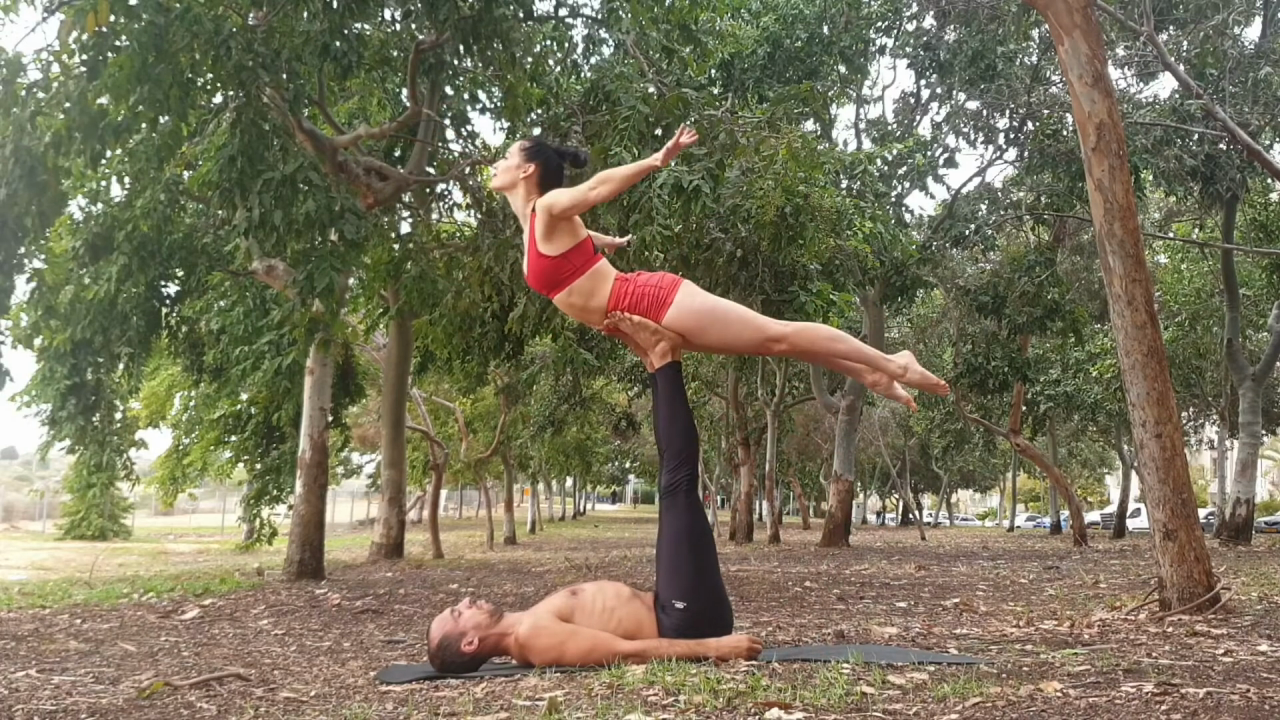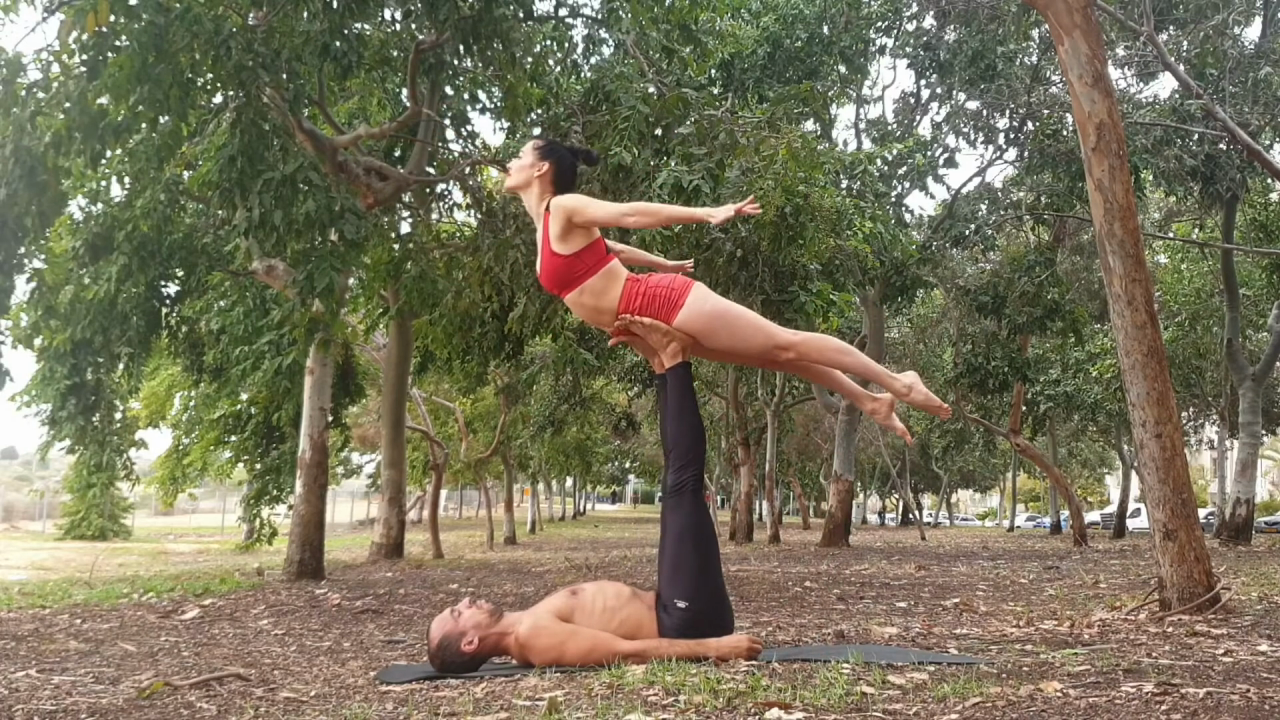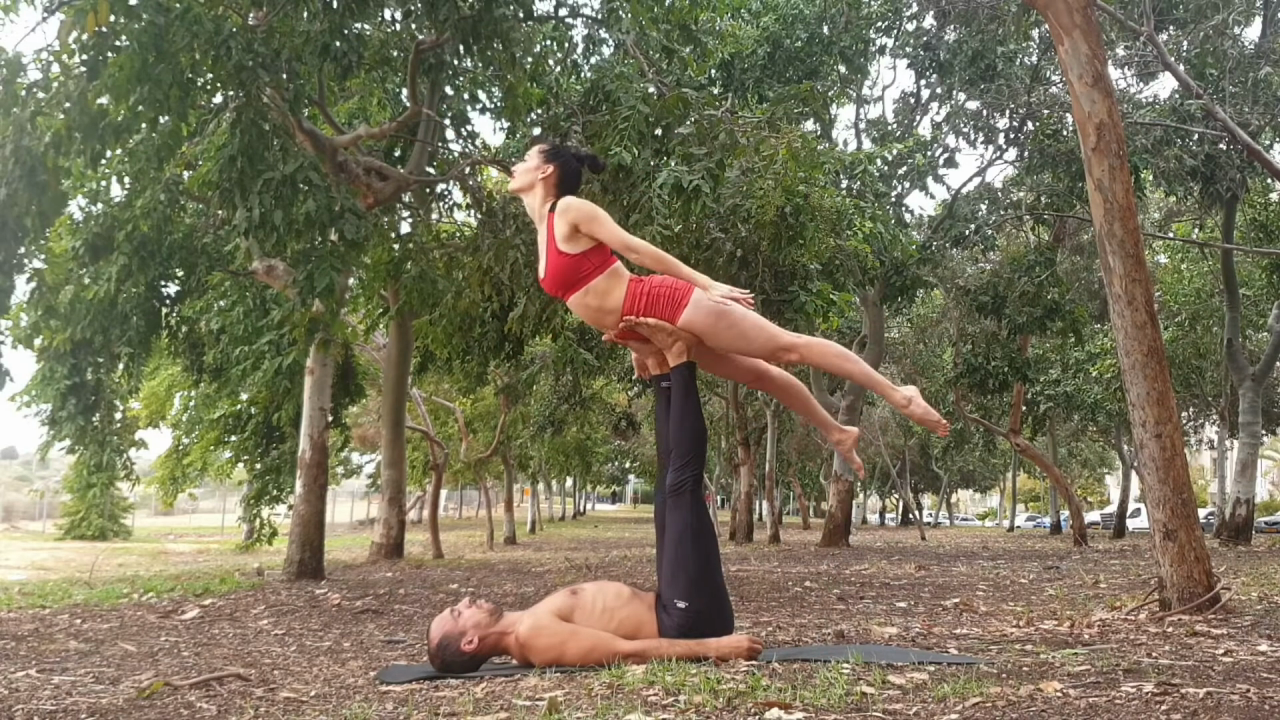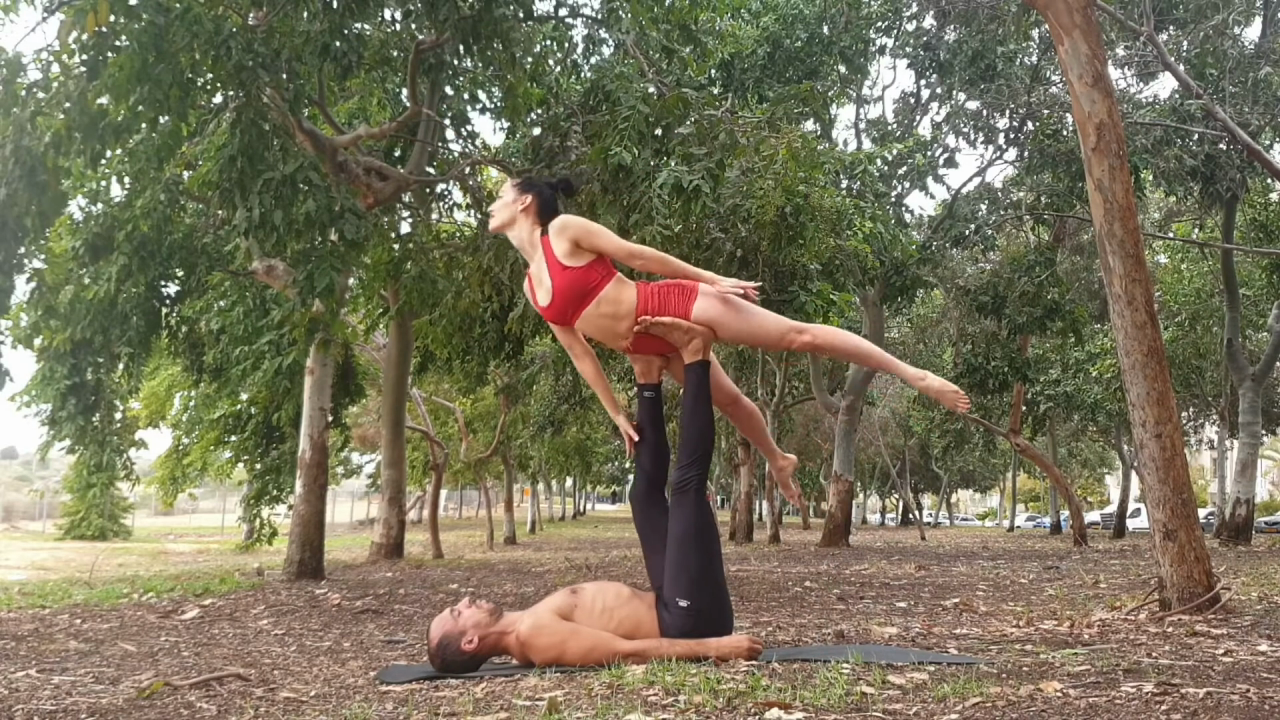
dt=0.4s
person 1, frame 1
left shoulder: (550, 207)
right shoulder: (535, 224)
left elbow: (597, 187)
left wrist: (655, 161)
left hip: (655, 302)
right hip: (647, 316)
left knee: (776, 334)
right knee: (766, 341)
left ankle: (889, 363)
right ankle: (869, 374)
person 1, frame 2
left shoulder: (564, 208)
right shoulder: (547, 228)
left elbow: (630, 214)
left wrist: (706, 214)
right wrist: (663, 264)
left hip: (665, 304)
right hip: (653, 324)
left knee: (782, 345)
right knee: (770, 355)
left ankle: (896, 383)
right ankle: (869, 401)
person 1, frame 3
left shoulder: (569, 209)
right shoulder: (545, 235)
left elbow: (637, 248)
left wrist: (707, 284)
right wrist: (634, 347)
left hip: (668, 304)
left knee: (785, 346)
right knee: (755, 372)
left ankle: (898, 395)
right ankle: (836, 431)
person 1, frame 4
left shoulder: (564, 229)
right shoulder: (531, 284)
left elbow: (637, 254)
right elbow: (579, 351)
left wrist: (714, 279)
right wrist: (617, 415)
left hip: (676, 306)
right hip: (655, 345)
left knee: (798, 334)
right knee: (728, 399)
left ankle: (912, 374)
right ankle: (777, 460)
person 2, frame 1
left shoulder: (531, 625)
right shoulder: (531, 636)
right elbow: (627, 652)
right wrist: (713, 647)
left hip: (675, 615)
right hip: (687, 622)
right knee: (678, 485)
left ankle: (658, 361)
right ankle: (663, 358)
person 2, frame 2
left shoulder: (531, 623)
right shoulder: (531, 635)
right elbow: (628, 652)
right wrist: (712, 647)
left hip: (674, 614)
right hip: (689, 623)
right knee: (683, 486)
left ankle: (666, 364)
right ankle: (672, 359)
person 2, frame 3
left shoulder: (530, 624)
right shoulder: (531, 635)
right elbow: (627, 653)
right wrist: (712, 647)
left hip: (675, 615)
right hip: (688, 624)
right knee: (682, 486)
left ankle: (665, 365)
right ankle: (676, 358)
person 2, frame 4
left shoulder: (530, 624)
right shoulder: (532, 634)
right elbow: (628, 652)
right wrist: (712, 647)
left hip: (674, 612)
right hip: (689, 623)
left knee: (648, 494)
right knee: (687, 485)
left ankle: (648, 376)
right ankle: (694, 355)
